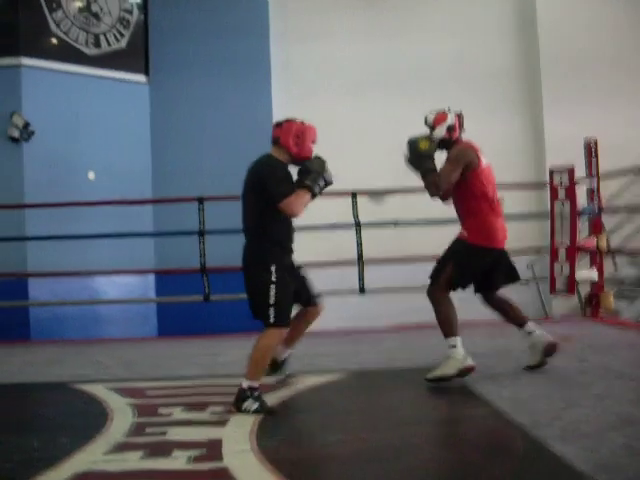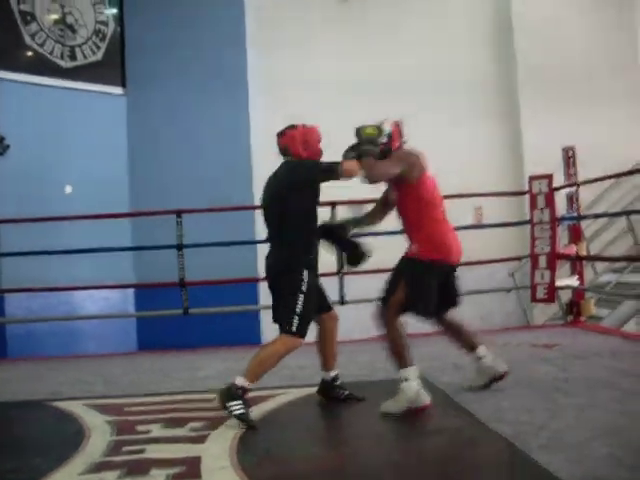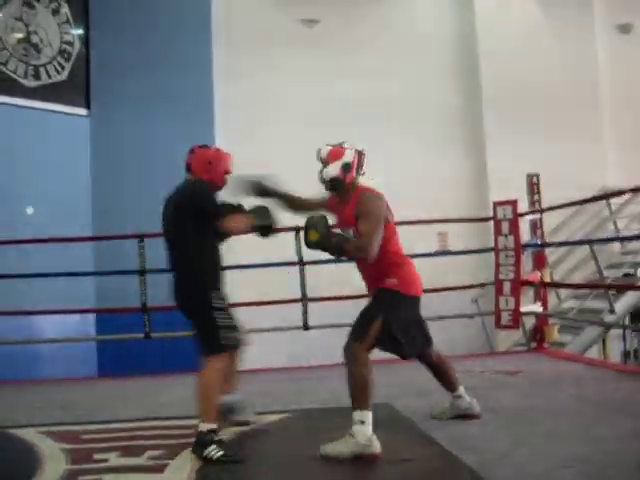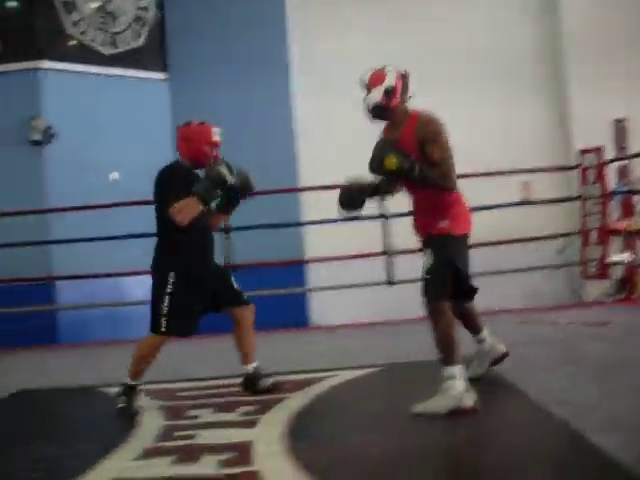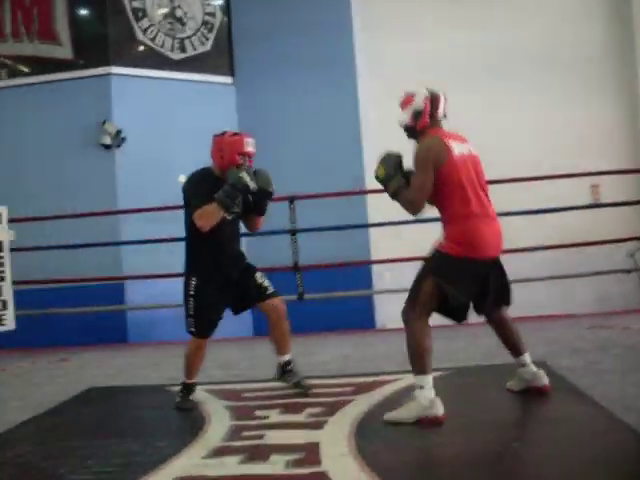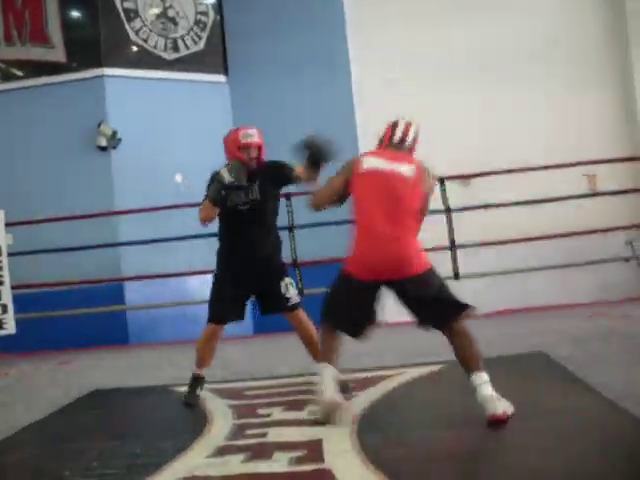
dt=0.4s
person 1, frame 1
left shoulder: (460, 152)
right shoulder: (469, 153)
left elbow: (438, 191)
right elbow: (444, 192)
left wrist: (424, 160)
right wrist: (426, 165)
left hip: (477, 234)
right hip: (494, 233)
left knee: (437, 289)
right knee: (490, 294)
left ankle: (457, 355)
right ankle: (538, 339)
person 1, frame 2
left shoulder: (408, 159)
right shoulder: (398, 173)
left elbow: (374, 175)
right elbow: (377, 214)
left wrist: (365, 151)
right wrist: (346, 226)
left hip: (428, 248)
right hip: (446, 247)
left knee: (389, 312)
right knee: (440, 314)
left ankle: (410, 389)
right ankle: (488, 363)
person 1, frame 3
left shoulder: (370, 201)
right shoulder: (340, 200)
left elbow: (367, 252)
right elbow: (303, 205)
left wrist: (330, 237)
right wrist: (271, 192)
left hip: (397, 285)
right hip: (391, 285)
left knee: (357, 350)
right knee: (421, 349)
left ankle: (362, 435)
right ankle: (463, 401)
person 1, frame 4
left shoulder: (426, 125)
right shoulder: (388, 134)
left elbow: (448, 181)
right elbow: (396, 181)
left wrist: (407, 168)
right wrist: (370, 188)
left hip: (447, 221)
right hip: (429, 223)
left knee: (437, 301)
right knee: (451, 294)
left ankle: (456, 389)
right ankle: (488, 345)
person 1, frame 5
left shoulder: (428, 146)
right shoulder: (460, 142)
left elbow: (416, 205)
left wrist: (394, 183)
right wrist: (409, 181)
left hip: (462, 242)
right hip: (488, 238)
left knee: (415, 314)
right knee: (494, 310)
left ankle: (426, 399)
right ankle: (530, 372)
person 1, frame 6
left shoulder: (358, 163)
right shoulder: (421, 171)
left elbow: (318, 202)
left wrist: (348, 188)
left hip: (367, 260)
right hip: (407, 258)
left knee: (332, 322)
right knee: (454, 324)
left ankle: (327, 389)
right ankle: (489, 397)
person 2, frame 1
left shoulder: (272, 167)
right shoulder: (270, 168)
left elbow: (286, 203)
right elbow: (293, 208)
left wrist: (308, 181)
right wrist: (314, 181)
left hip: (277, 257)
right hip: (266, 259)
left knee: (313, 307)
right knee: (277, 326)
left ankle: (276, 358)
right ankle: (246, 392)
person 2, frame 2
left shoulder: (295, 176)
right shoulder: (301, 172)
right elbow: (351, 169)
left wrist: (331, 234)
left hip: (297, 267)
right hip: (293, 267)
left knee: (329, 319)
right knee: (291, 337)
left ankle: (330, 383)
right ankle: (236, 391)
person 2, frame 3
left shoulder: (178, 199)
right shoulder: (198, 191)
right elbow: (232, 223)
left wrist: (239, 216)
right wrist: (258, 216)
left hip: (188, 287)
right hip: (201, 287)
left knee: (228, 345)
right knee: (218, 356)
left ankle: (224, 405)
right ankle: (206, 435)
person 2, frame 4
left shoulder: (199, 179)
right shoulder: (171, 175)
left elbow: (211, 224)
right elbow: (181, 217)
left wrist: (230, 198)
right wrist: (208, 186)
left hip: (203, 264)
right hip: (174, 268)
left knee: (245, 311)
right knee: (161, 335)
left ankle: (252, 376)
right ankle: (129, 387)
person 2, frame 5
left shoulder: (239, 181)
right shoulder: (198, 182)
left elbow: (254, 226)
right elbow: (204, 222)
left wrist: (260, 199)
right wrist: (231, 190)
left hip: (235, 265)
right hip: (204, 272)
left knee: (277, 308)
right knee: (201, 337)
left ankle: (286, 368)
right ankle: (187, 388)
person 2, frame 6
left shoulder: (270, 171)
right shoulder: (218, 178)
left elbow: (306, 174)
right elbow: (204, 217)
left wrist: (314, 159)
right wrist: (220, 189)
left hip: (268, 261)
right hip: (231, 265)
left knee: (296, 315)
right knee: (214, 327)
right ankle: (196, 381)
